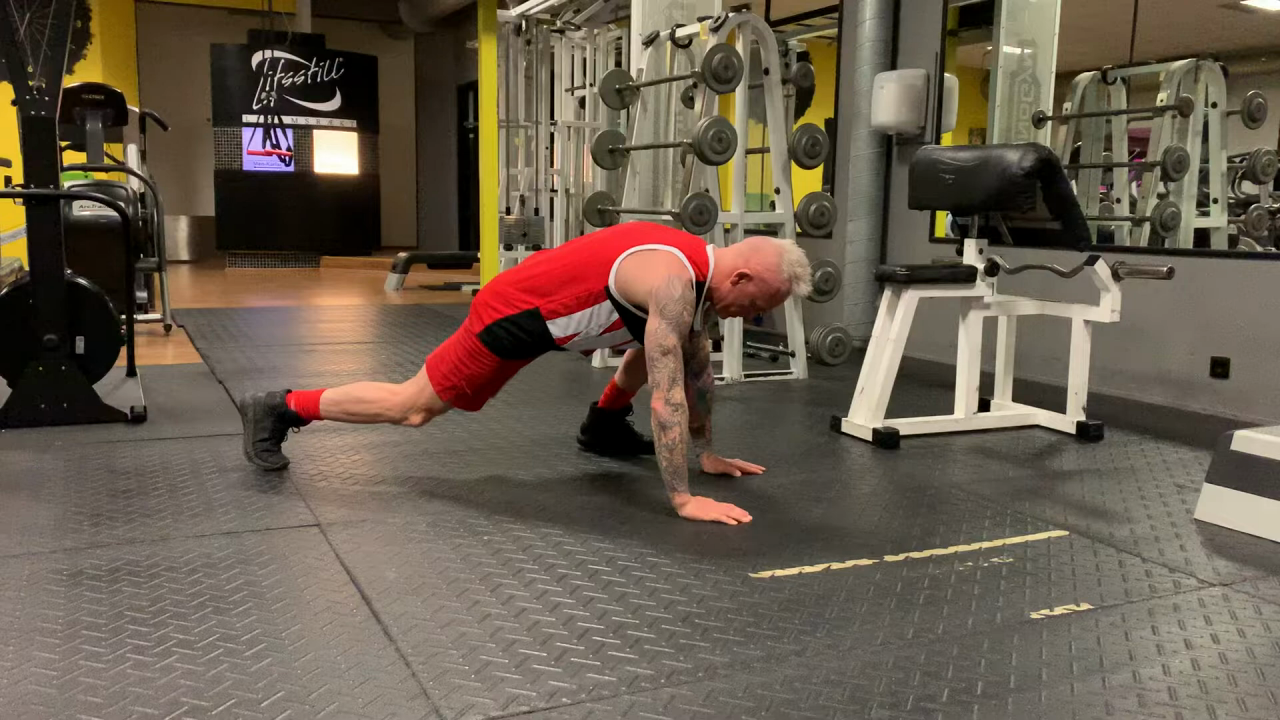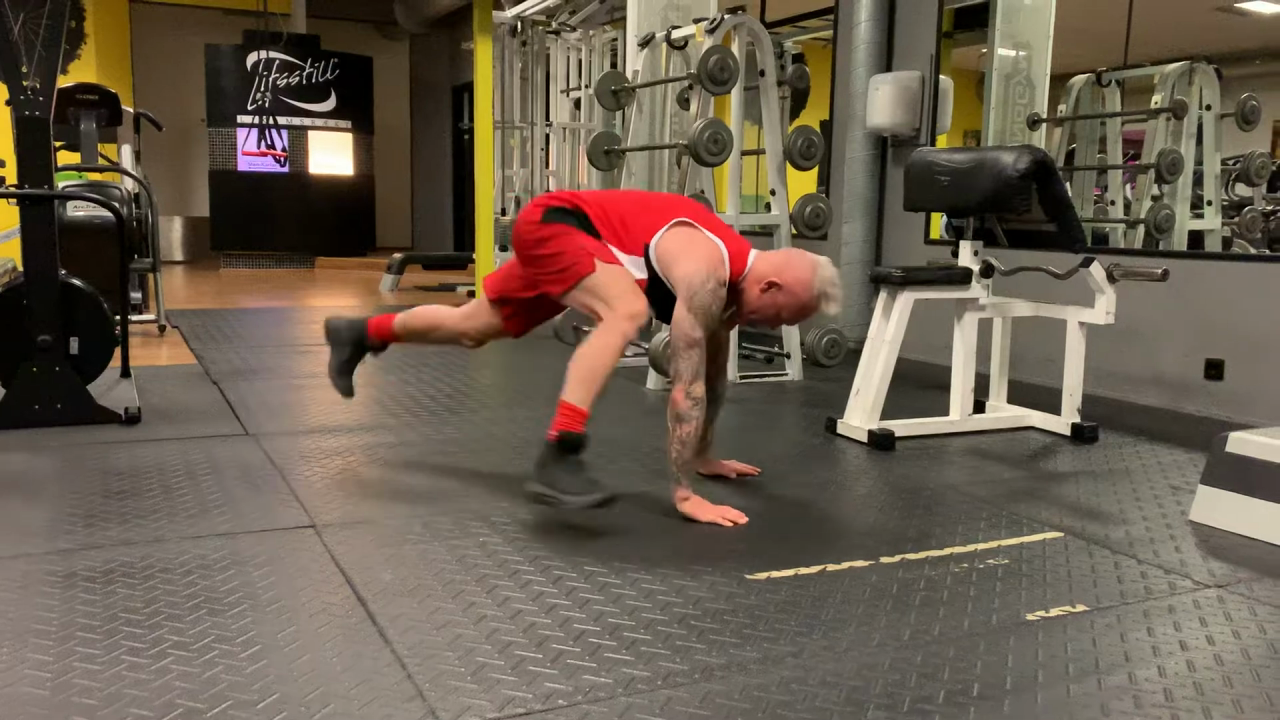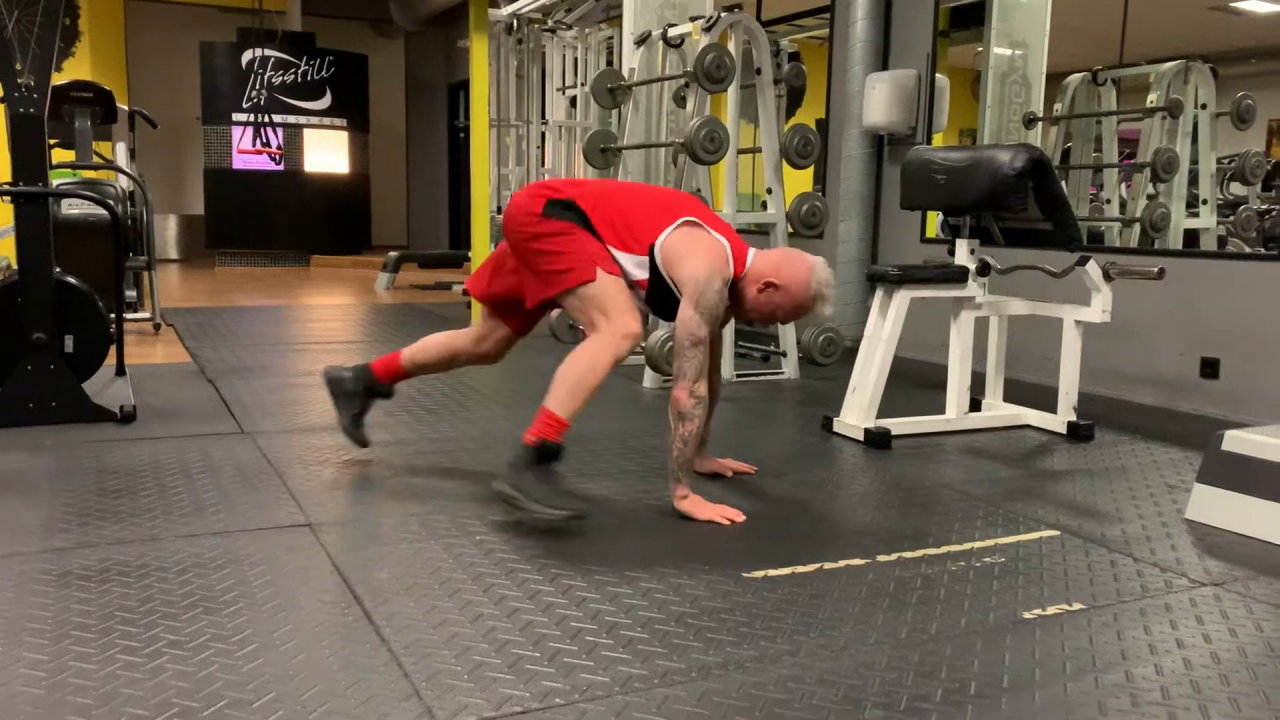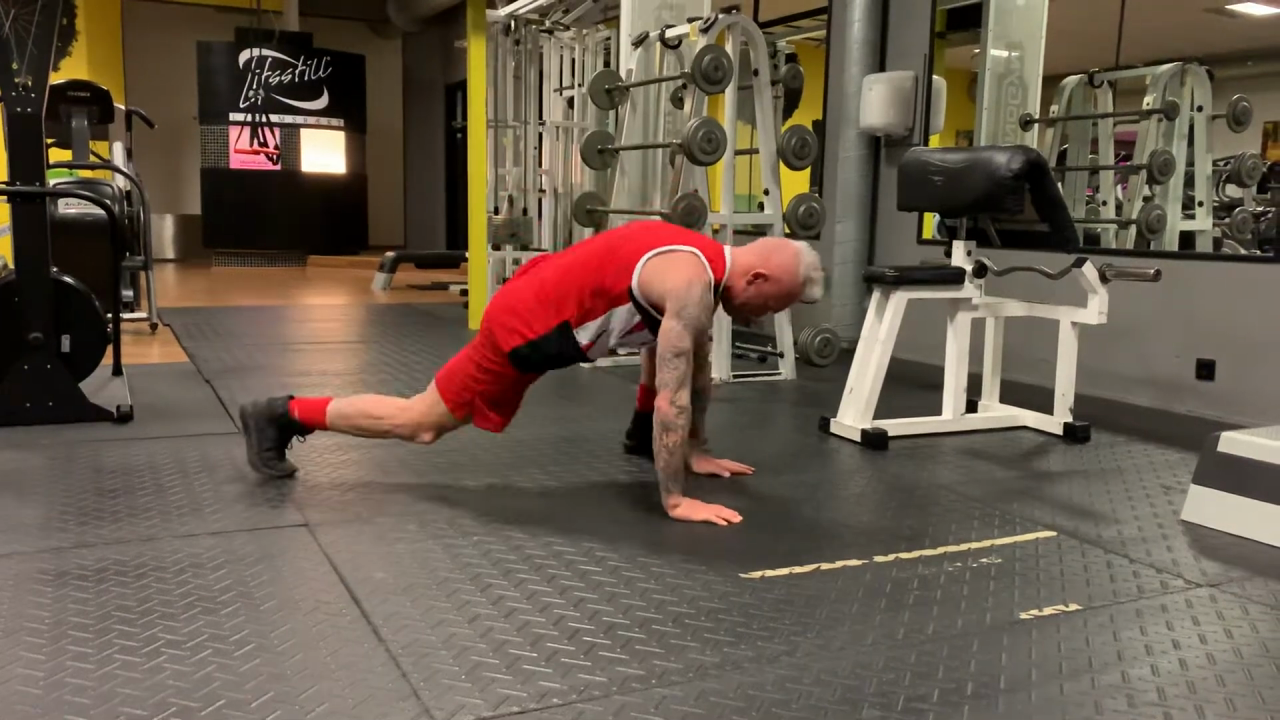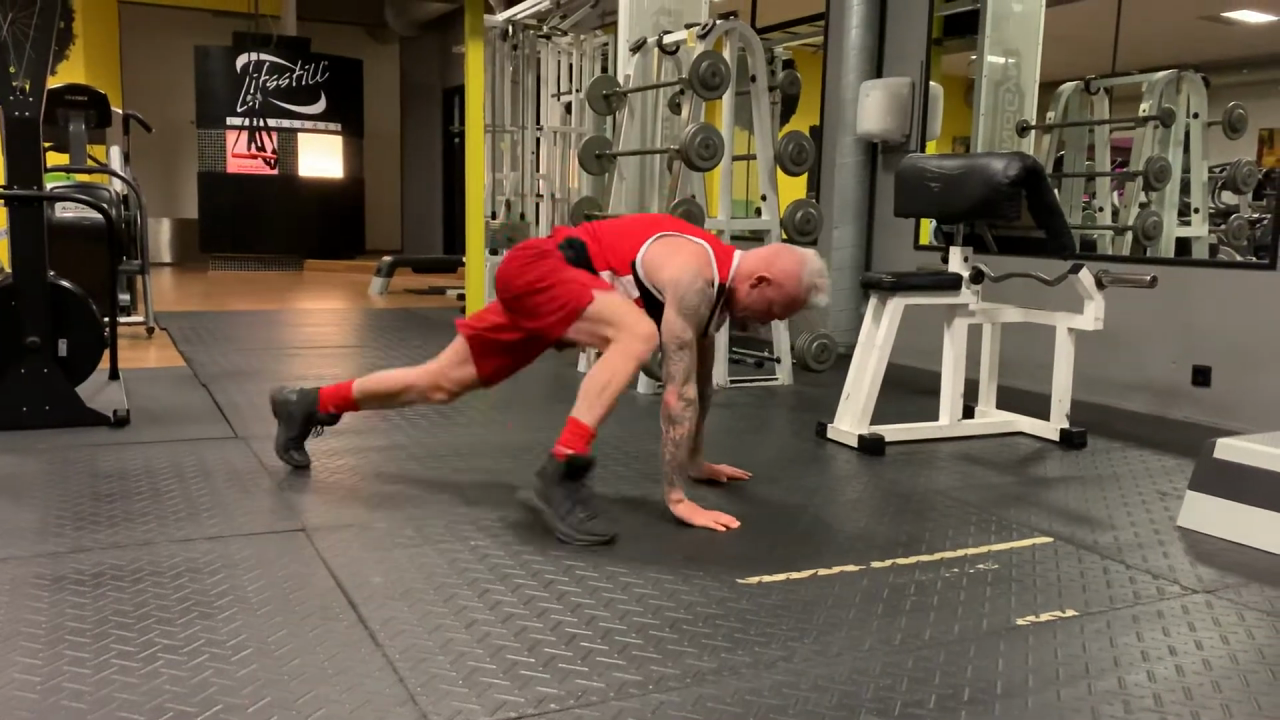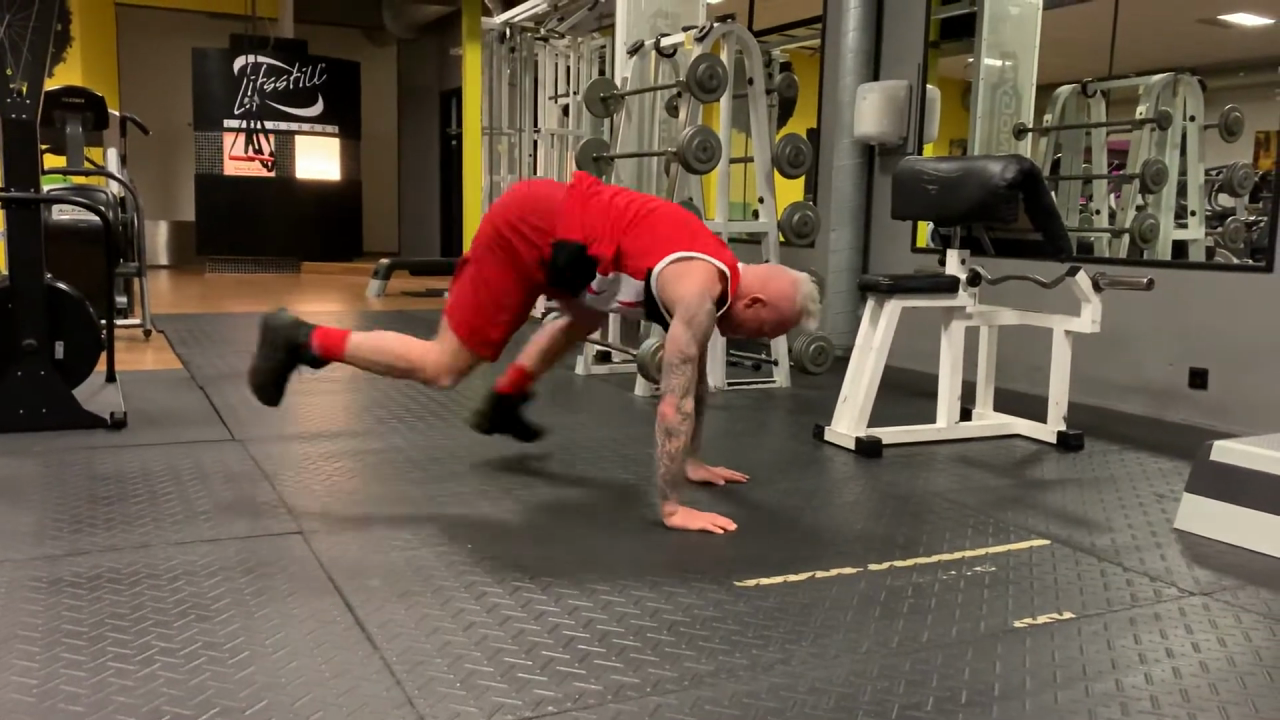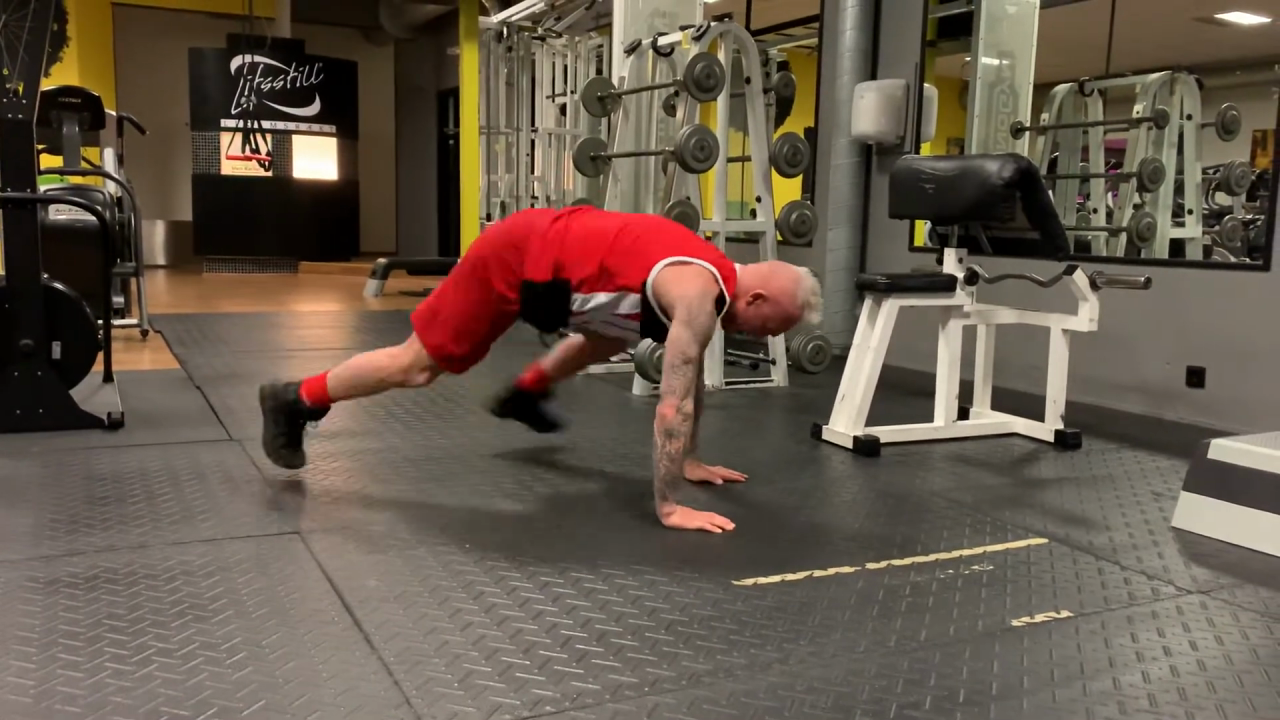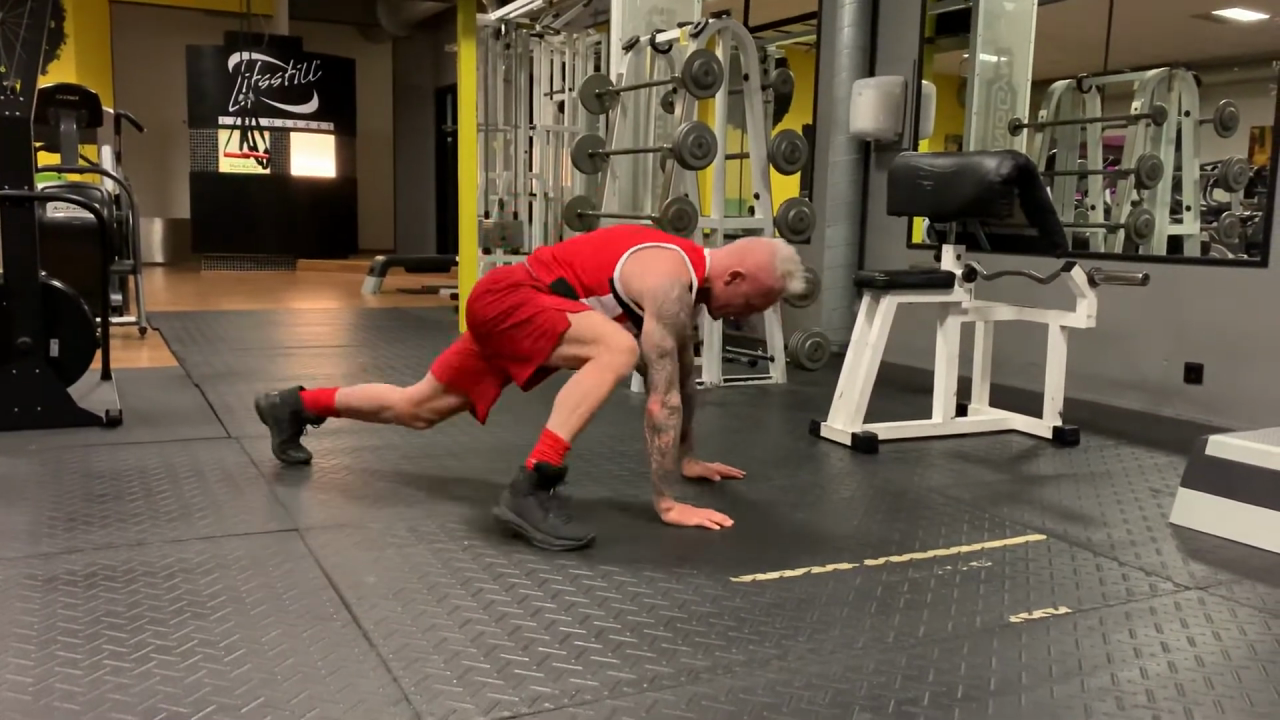
dt=0.5s
person 1, frame 1
left shoulder: (699, 270)
right shoulder: (673, 281)
left elbow: (697, 369)
right elbow: (667, 394)
left wrist: (707, 452)
right wrist: (684, 498)
left hip: (547, 306)
right hip: (515, 312)
left knee: (663, 338)
right knee: (412, 407)
left ankle: (603, 424)
right ankle: (277, 409)
person 1, frame 2
left shoulder: (737, 276)
right shoulder: (708, 269)
left elbow: (713, 371)
right elbow: (687, 387)
left wrist: (703, 457)
right wrist: (686, 493)
left hip: (567, 246)
right hip: (552, 225)
left knee: (472, 330)
right knee: (626, 313)
left ankle: (361, 334)
right ankle: (559, 457)
person 1, frame 3
left shoulder: (731, 268)
right shoulder: (711, 272)
left elbow: (706, 367)
right elbow: (688, 386)
left wrist: (698, 455)
right wrist: (684, 492)
left hip: (554, 220)
right hip: (548, 213)
left knee: (486, 343)
right knee: (621, 330)
left ankle: (362, 381)
right ankle: (531, 463)
person 1, frame 4
left shoulder: (708, 264)
right shoulder: (691, 283)
left elbow: (696, 366)
right elbow: (673, 395)
left wrist: (698, 451)
right wrist: (675, 499)
left hip: (548, 293)
right hip: (524, 327)
left knee: (668, 329)
right knee: (422, 423)
left ankle: (644, 433)
right ankle: (280, 416)
person 1, frame 5
left shoulder: (716, 278)
right shoulder: (691, 273)
left elbow: (701, 373)
right elbow: (680, 390)
left wrist: (697, 459)
right wrist: (678, 495)
left hip: (555, 284)
right hip: (535, 271)
left knee: (440, 383)
right knee: (640, 336)
left ankle: (308, 406)
right ankle: (561, 476)
person 1, frame 6
left shoulder: (702, 277)
right shoulder: (703, 289)
left elbow: (690, 375)
right elbow: (677, 398)
left wrist: (692, 461)
right wrist: (671, 507)
left hip: (551, 209)
right hip: (530, 230)
left knee: (585, 317)
right knee: (443, 366)
left ankle: (502, 404)
right ankle: (300, 340)
person 1, frame 7
left shoulder: (708, 279)
right shoulder: (700, 292)
left elbow: (691, 375)
right elbow: (676, 401)
left wrist: (686, 462)
right wrist: (668, 506)
left hip: (539, 239)
right hip: (510, 264)
left knee: (613, 338)
right knee: (422, 366)
left ankle: (522, 392)
right ankle: (292, 401)
person 1, frame 8
left shoulder: (688, 275)
right shoulder: (670, 282)
left elbow: (682, 376)
right elbow: (662, 396)
left wrist: (687, 458)
right wrist: (668, 501)
left hip: (518, 303)
right hip: (504, 298)
left knee: (417, 407)
right knee: (618, 349)
left ankle: (293, 406)
right ankle: (532, 488)
